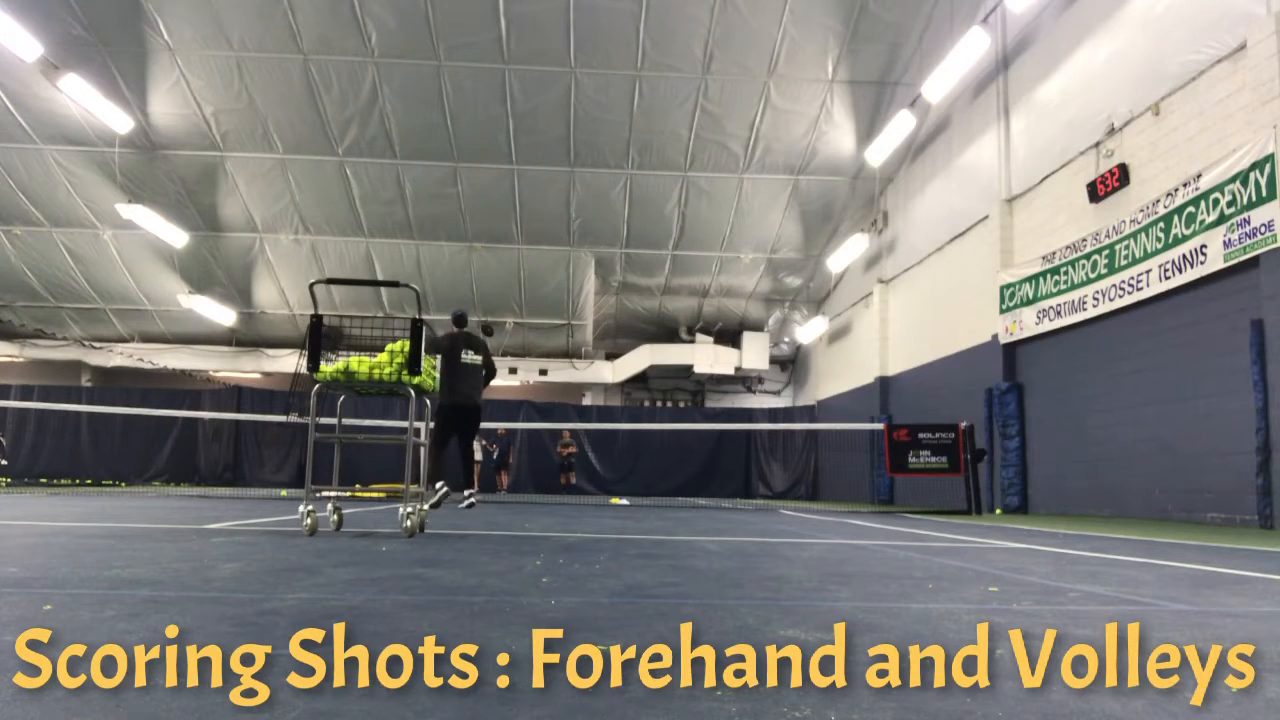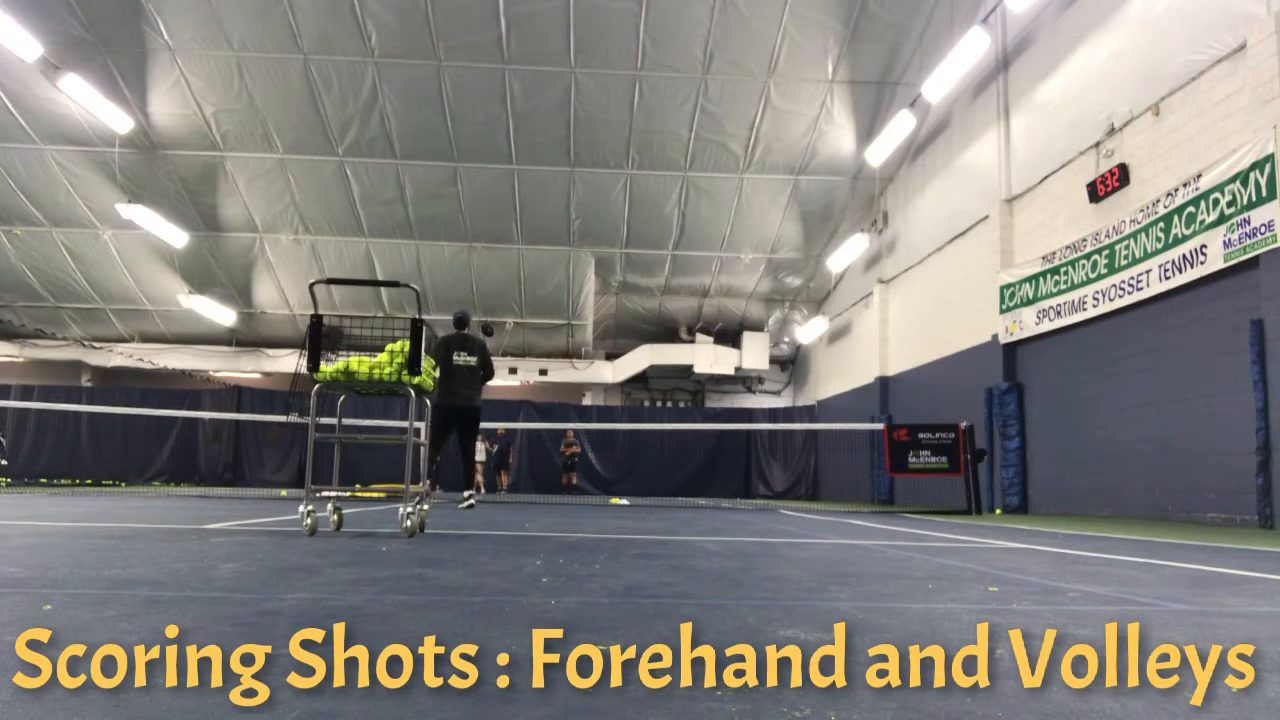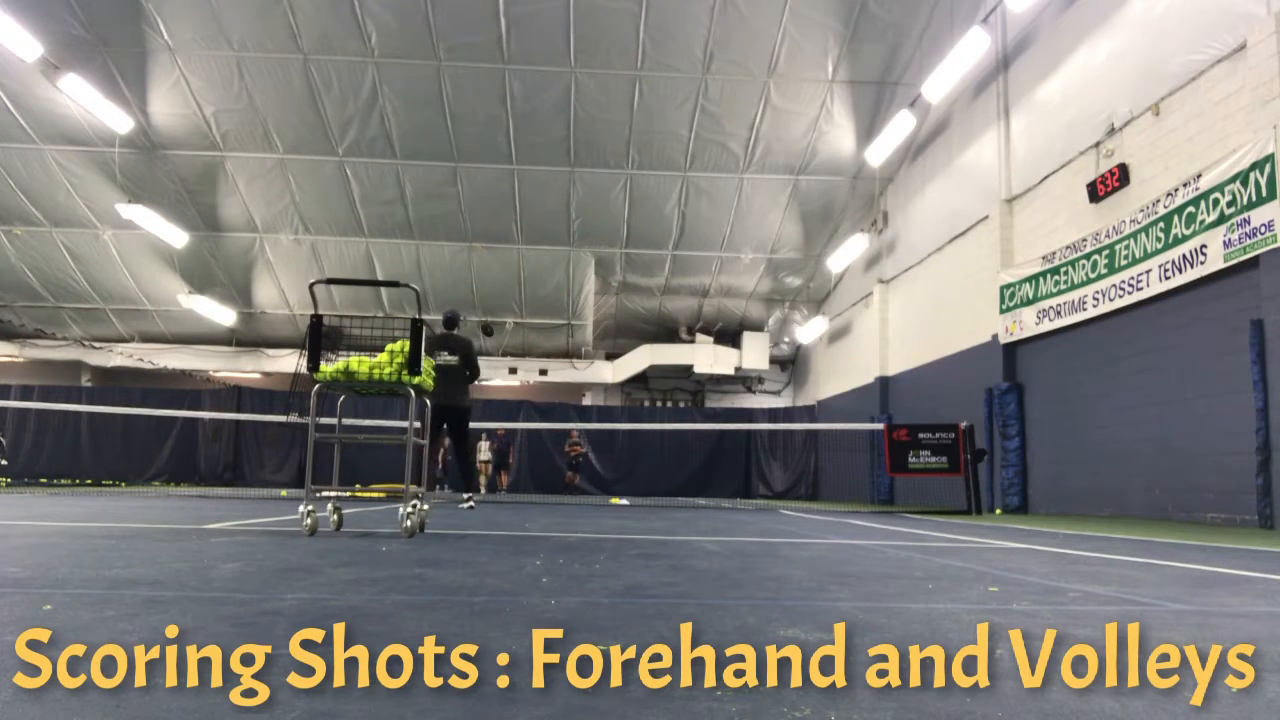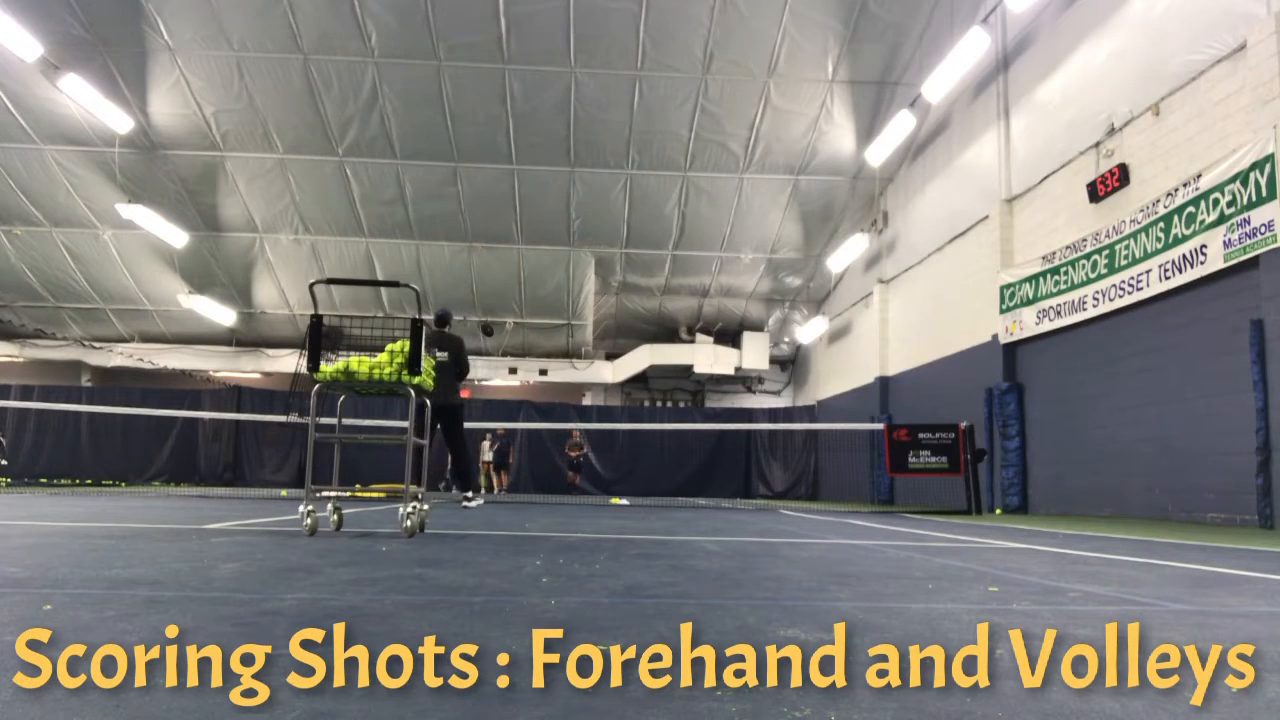
dt=0.3s
person 1, frame 1
left shoulder: (450, 339)
right shoulder: (480, 343)
left elbow: (430, 346)
right elbow: (491, 371)
left hip: (451, 401)
right hip: (474, 403)
left knee: (437, 446)
right knee: (466, 447)
left ankle: (439, 485)
right ankle: (469, 493)
person 1, frame 2
left shoulder: (445, 342)
right shoulder: (479, 345)
left elbow: (434, 366)
right elbow: (489, 373)
left hip: (446, 403)
right hip: (471, 404)
left knee: (433, 447)
right knee: (467, 450)
right ankle: (469, 494)
person 1, frame 3
left shoulder: (430, 343)
right shoulder: (465, 344)
right elbow: (475, 373)
left hip: (434, 403)
right hip: (459, 404)
right knee: (463, 451)
right ankle: (468, 495)
person 1, frame 4
left shoulder: (422, 341)
right shoulder: (456, 341)
right elbow: (464, 369)
right hip: (450, 402)
right knee: (458, 448)
right ankle: (468, 494)
